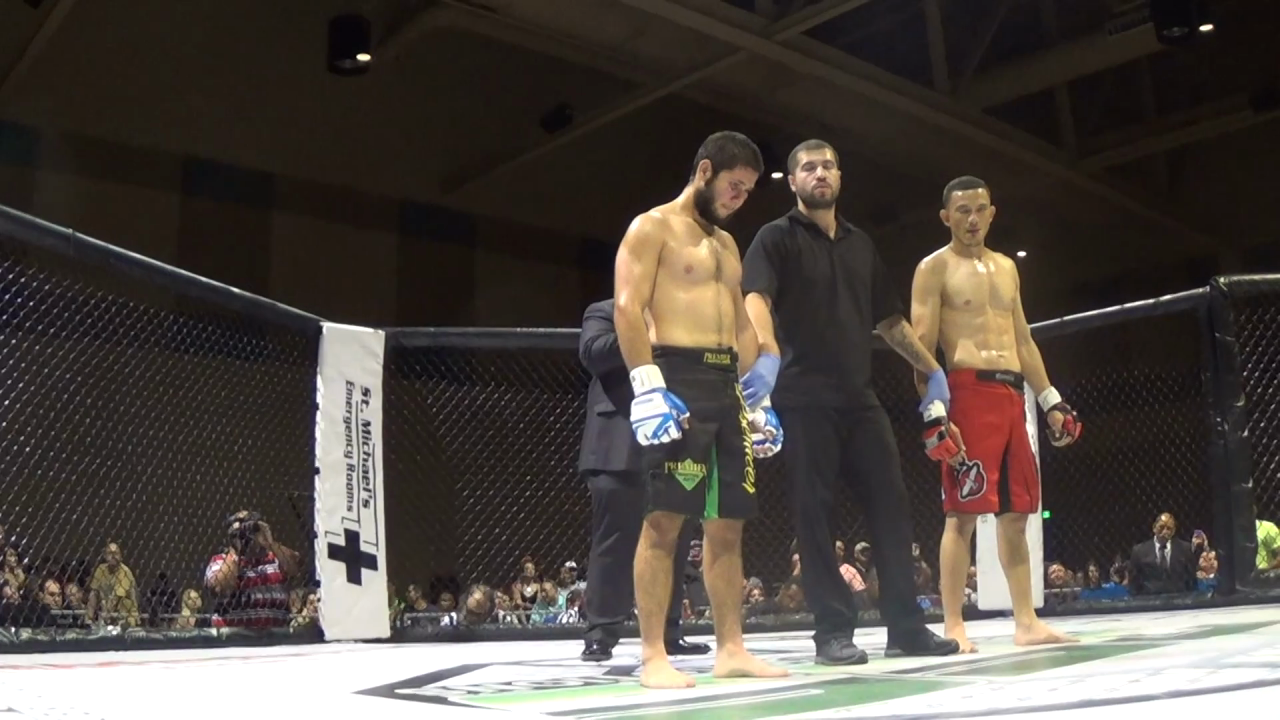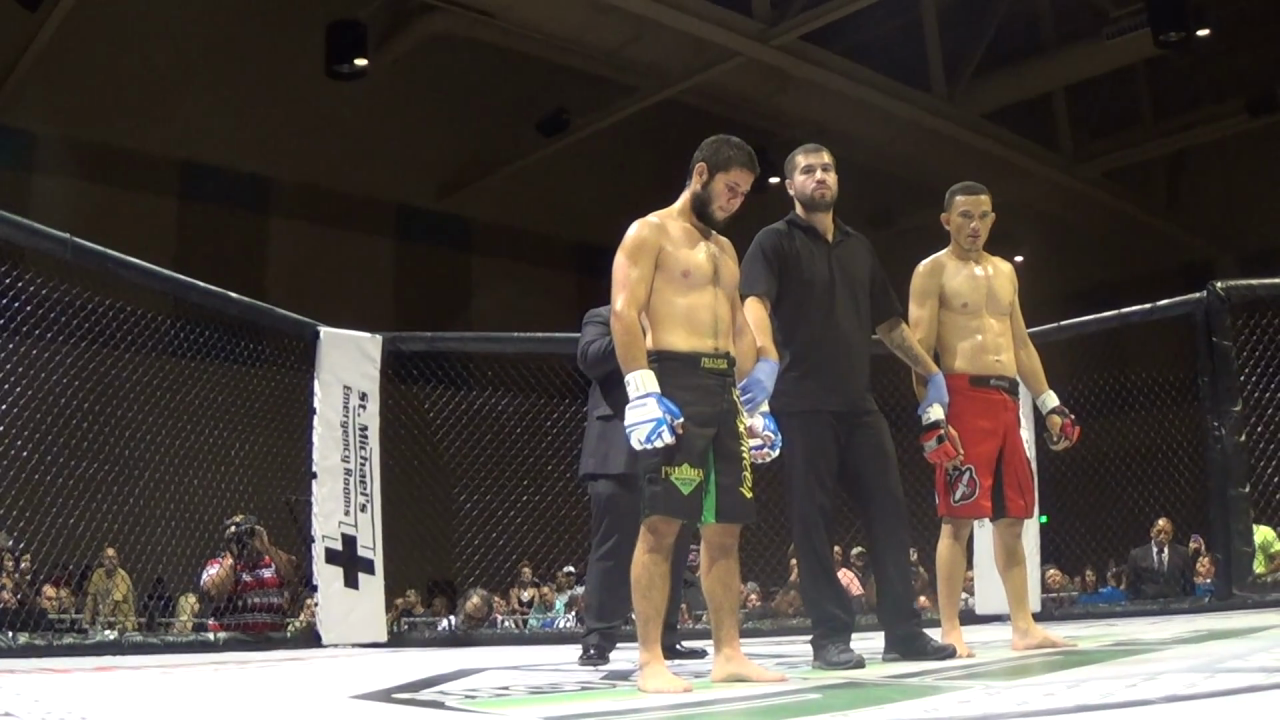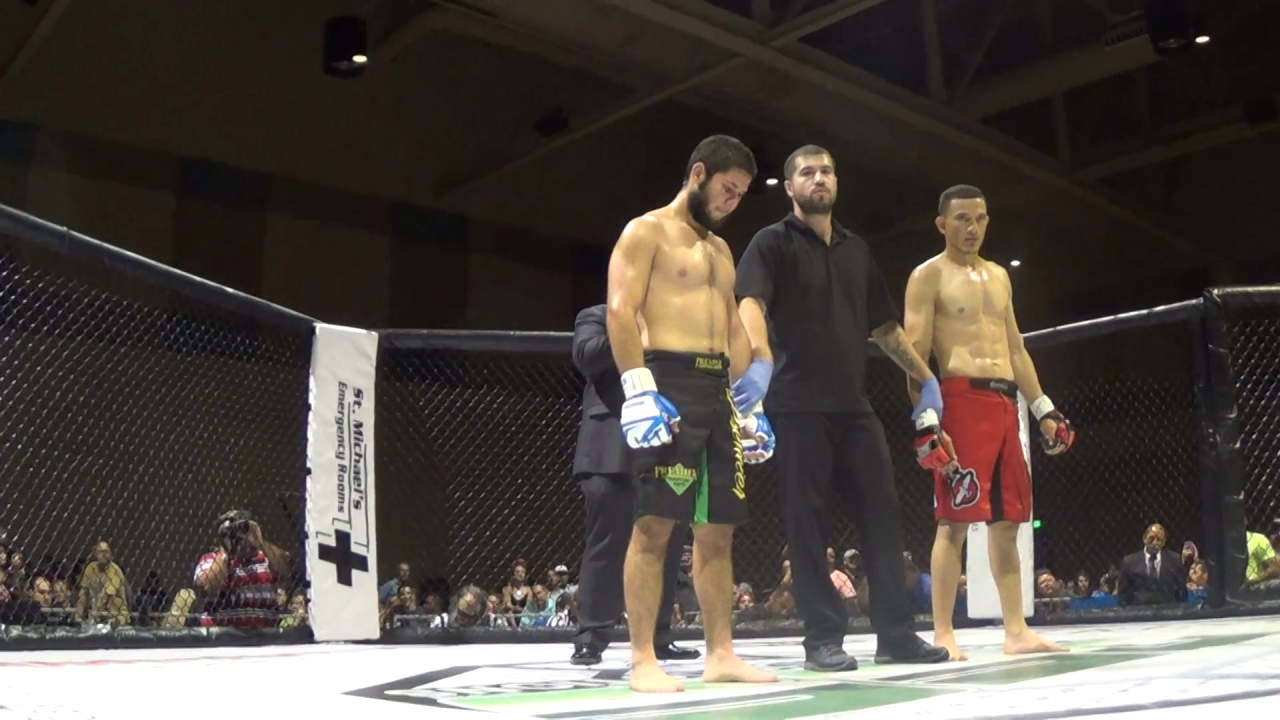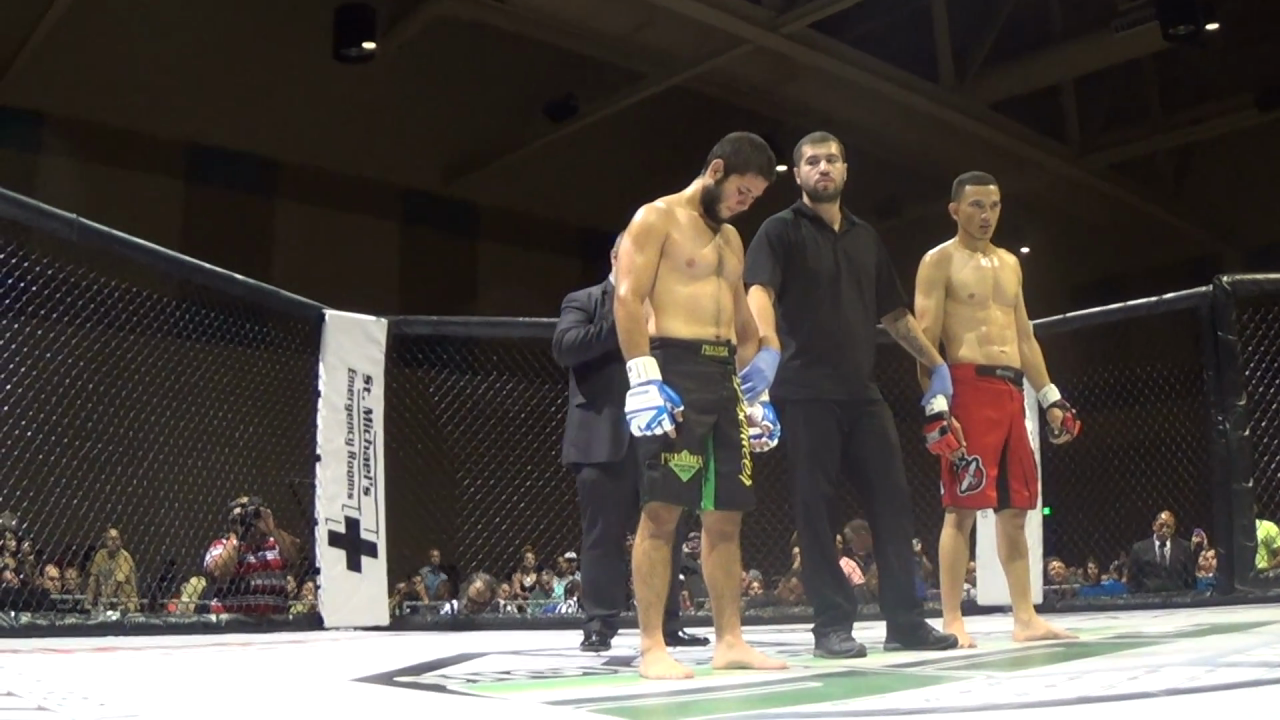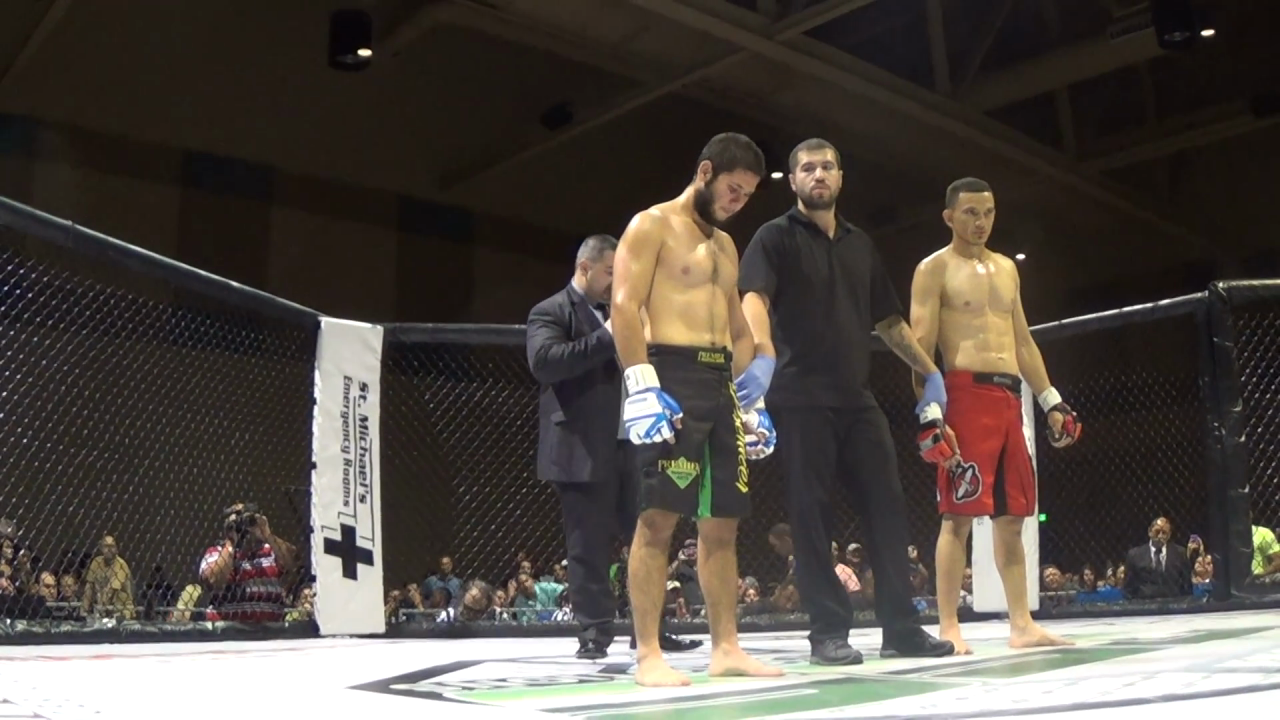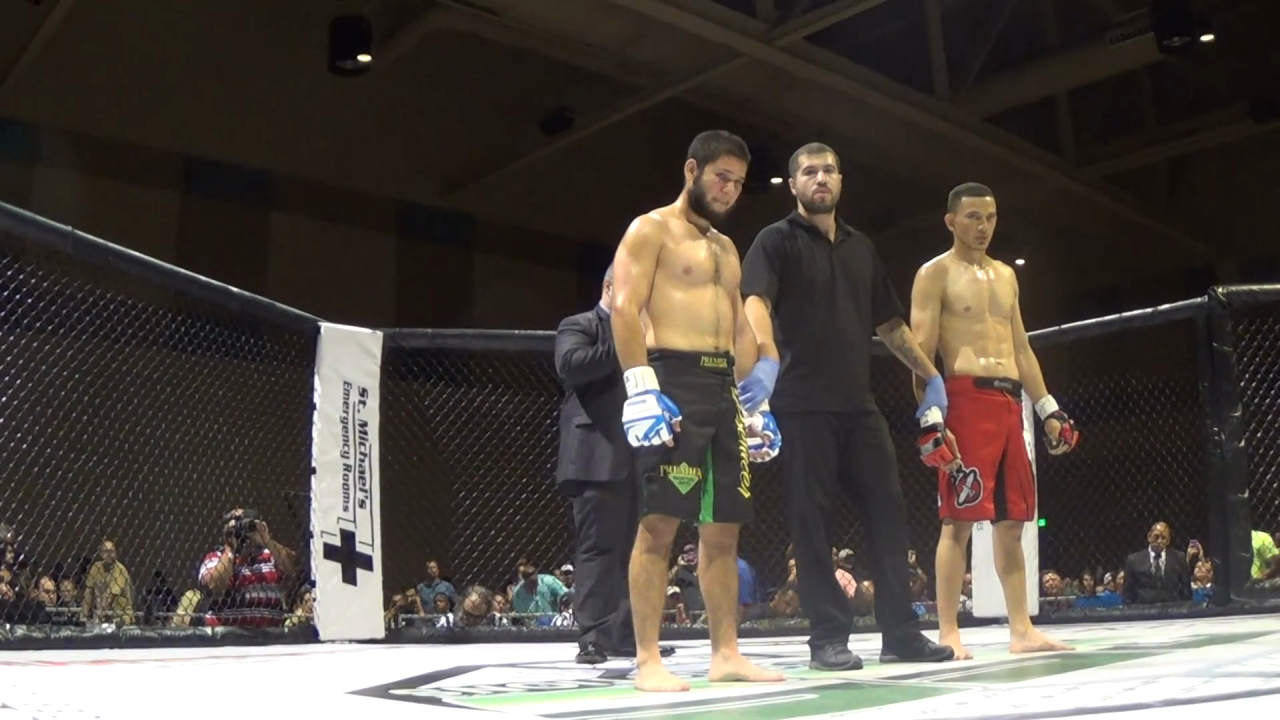
dt=0.7s
person 1, frame 1
left shoulder: (727, 244)
right shoulder: (652, 227)
right elbow: (627, 308)
right wrist: (649, 386)
left hip: (725, 386)
right hip: (677, 376)
left knee: (727, 525)
right knee: (663, 520)
left ankle: (730, 648)
right ankle: (653, 657)
person 1, frame 2
left shoulder: (725, 250)
right shoulder: (649, 232)
right elbow: (624, 314)
right wrist: (643, 391)
left hip: (724, 391)
right hip: (674, 383)
left knee: (725, 529)
right knee: (661, 525)
left ankle: (728, 653)
right ankle: (651, 661)
person 1, frame 3
left shoulder: (720, 250)
right shoulder: (646, 232)
right elbow: (620, 312)
right wrist: (639, 390)
left hip: (717, 391)
right hip: (668, 382)
left knee: (717, 529)
right knee: (654, 524)
left ankle: (720, 653)
right ankle: (643, 661)
person 1, frame 4
left shoulder: (731, 239)
right shoulder: (656, 218)
right elbow: (627, 299)
right wrist: (645, 379)
left hip: (723, 377)
right hip: (675, 369)
left knee: (726, 515)
right knee: (661, 510)
left ankle: (729, 640)
right ankle: (652, 646)
person 1, frame 5
left shoulder: (725, 245)
right shoulder: (652, 226)
right elbow: (624, 307)
right wrist: (643, 388)
left hip: (719, 384)
right hip: (671, 376)
left knee: (722, 522)
right knee: (658, 517)
left ankle: (725, 648)
right ankle: (648, 655)
person 1, frame 6
left shoulder: (727, 248)
right shoulder: (651, 230)
right elbow: (624, 309)
right wrist: (642, 389)
left hip: (722, 388)
right hip: (673, 380)
left knee: (724, 527)
right knee: (659, 522)
left ankle: (726, 653)
right ankle: (648, 660)
person 2, frame 1
left shoulder: (861, 244)
right shoulder: (777, 238)
left elbow: (890, 319)
right elbow: (756, 298)
left wrist: (933, 369)
right wrist: (768, 355)
left hip: (859, 396)
right hip: (804, 397)
left knee: (892, 506)
right knee: (814, 514)
left ankle: (905, 625)
right ankle: (833, 631)
person 2, frame 2
left shoulder: (859, 247)
right shoulder: (775, 241)
left elbow: (889, 322)
right elbow: (755, 302)
left wrist: (931, 372)
right wrist: (767, 359)
left hip: (858, 400)
right hip: (802, 401)
left knee: (889, 510)
right knee: (812, 518)
left ankle: (903, 630)
right ankle: (831, 636)
person 2, frame 3
left shoulder: (856, 250)
right shoulder: (773, 242)
left elbow: (884, 326)
right elbow: (751, 303)
left wrist: (926, 378)
right wrist: (761, 360)
left hip: (853, 403)
right hip: (797, 403)
left knee: (883, 513)
right knee: (806, 520)
left ankle: (895, 633)
right ankle: (822, 638)
person 2, frame 4
left shoulder: (866, 237)
right shoulder: (781, 230)
left elbow: (894, 312)
right elbow: (759, 291)
left wrist: (936, 363)
right wrist: (769, 349)
left hip: (862, 390)
right hip: (806, 390)
left knee: (892, 500)
right knee: (815, 506)
left ankle: (904, 620)
right ankle: (832, 624)
person 2, frame 5
left shoulder: (860, 244)
right shoulder: (776, 237)
left elbow: (888, 320)
right elbow: (754, 298)
left wrist: (931, 371)
right wrist: (764, 356)
left hip: (856, 397)
right hip: (800, 397)
left knee: (888, 506)
right knee: (811, 513)
left ankle: (901, 627)
right ankle: (828, 632)
person 2, frame 6
left shoulder: (861, 247)
right shoulder: (777, 240)
left elbow: (889, 323)
right elbow: (756, 302)
left wrist: (931, 375)
right wrist: (767, 359)
left hip: (858, 402)
right hip: (802, 403)
left knee: (888, 511)
right knee: (812, 519)
left ankle: (901, 632)
right ankle: (828, 637)
person 3, frame 1
left shoulder: (1006, 267)
right shoulder: (934, 268)
right elbow: (922, 347)
left wrist: (1050, 401)
right wrist: (934, 413)
left hip: (1012, 396)
right hip: (968, 393)
left knee: (1016, 514)
right knee: (962, 513)
left ankle: (1027, 622)
right ankle: (953, 626)
person 3, frame 2
left shoulder: (1005, 272)
right shoulder: (932, 271)
left elbow: (1021, 344)
right elbow: (920, 350)
left wrist: (1050, 404)
right wrist: (932, 415)
left hip: (1007, 400)
right hip: (963, 397)
left knee: (1012, 518)
right knee: (958, 518)
left ankle: (1024, 626)
right ankle: (951, 630)
person 3, frame 3
left shoulder: (998, 276)
right shoulder: (928, 276)
right elbow: (915, 355)
left wrist: (1044, 409)
right wrist: (925, 421)
left hip: (1005, 404)
right hip: (962, 400)
left knee: (1007, 523)
right knee: (954, 521)
left ankle: (1016, 631)
right ankle: (944, 634)
person 3, frame 4
left shoulder: (1009, 264)
right shoulder: (940, 261)
right elbow: (927, 340)
left wrist: (1051, 398)
right wrist: (936, 407)
left hip: (1011, 392)
right hip: (968, 389)
left knee: (1015, 510)
right knee: (962, 508)
left ankle: (1026, 618)
right ankle: (952, 621)
person 3, frame 5
left shoulder: (1006, 268)
right shoulder: (934, 269)
left elbow: (1023, 341)
right elbow: (921, 348)
left wrist: (1052, 401)
right wrist: (930, 414)
left hip: (1009, 398)
right hip: (966, 395)
left knee: (1012, 516)
right knee: (959, 515)
left ankle: (1022, 625)
right ankle: (949, 628)
person 3, frame 6
left shoulder: (1005, 276)
right shoulder: (936, 274)
right elbow: (922, 353)
left wrist: (1048, 410)
right wrist: (931, 418)
left hip: (1010, 403)
right hip: (967, 400)
left knee: (1012, 521)
right knee: (959, 520)
left ankle: (1022, 630)
right ankle: (949, 633)
person 4, frame 1
right shoulder: (604, 313)
right elbow: (592, 353)
right hip: (620, 449)
left knee: (672, 544)
right knee: (614, 543)
left ankle: (667, 633)
right ankle: (600, 636)
person 4, frame 2
right shoulder: (603, 317)
right elbow: (589, 358)
right hip: (620, 452)
left knee: (671, 548)
right knee: (613, 547)
left ankle: (665, 638)
right ankle: (598, 640)
person 4, frame 3
right shoulder: (597, 317)
right elbow: (586, 356)
right hip: (613, 451)
left knee: (665, 548)
right knee: (605, 545)
left ankle: (657, 638)
right ankle: (591, 639)
person 4, frame 4
right shoulder: (585, 301)
right elbow: (565, 346)
right hip: (604, 440)
right knee: (603, 538)
left ankle: (667, 624)
right ankle: (600, 625)
person 4, frame 5
right shoulder: (550, 313)
right elbow: (543, 363)
right wrist: (606, 338)
left hip: (631, 444)
right hip: (584, 451)
right knee: (589, 547)
right ankle: (594, 633)
person 4, frame 6
right shoulder: (579, 326)
right elbow: (570, 366)
left hip: (637, 459)
right hip: (598, 458)
left knee: (635, 550)
right knee: (598, 546)
left ankle: (626, 635)
right ankle: (593, 636)
